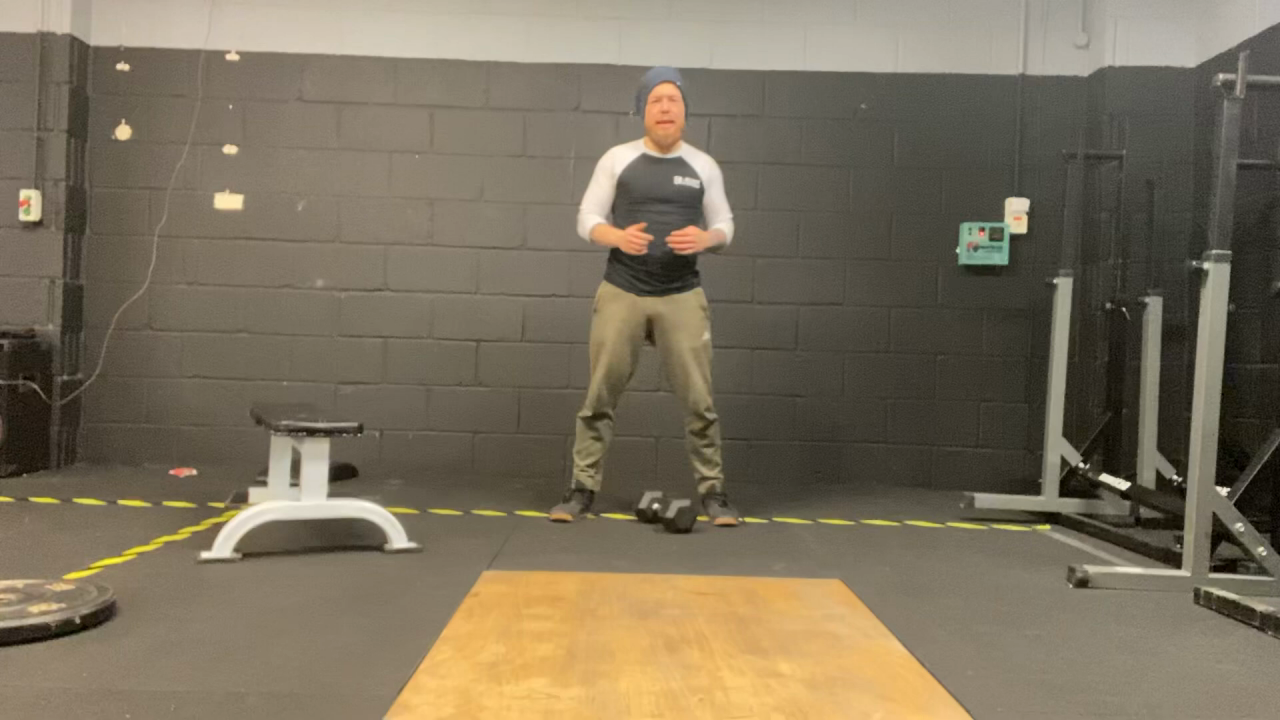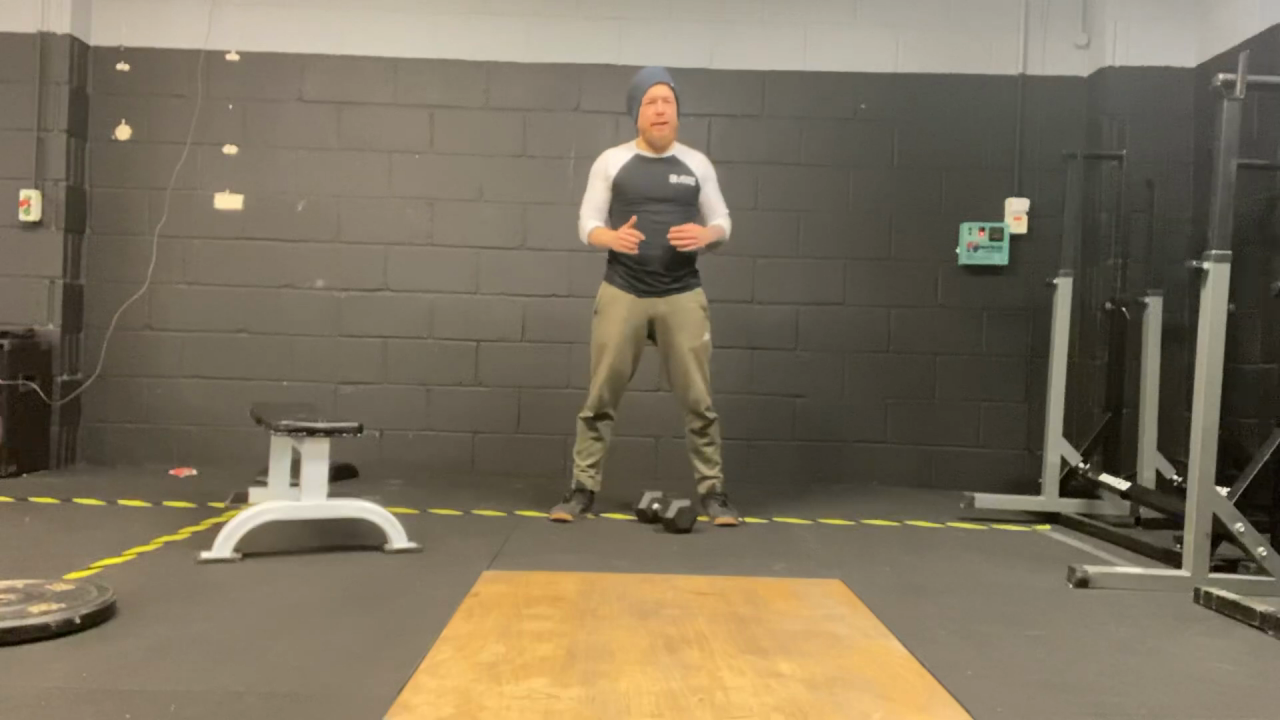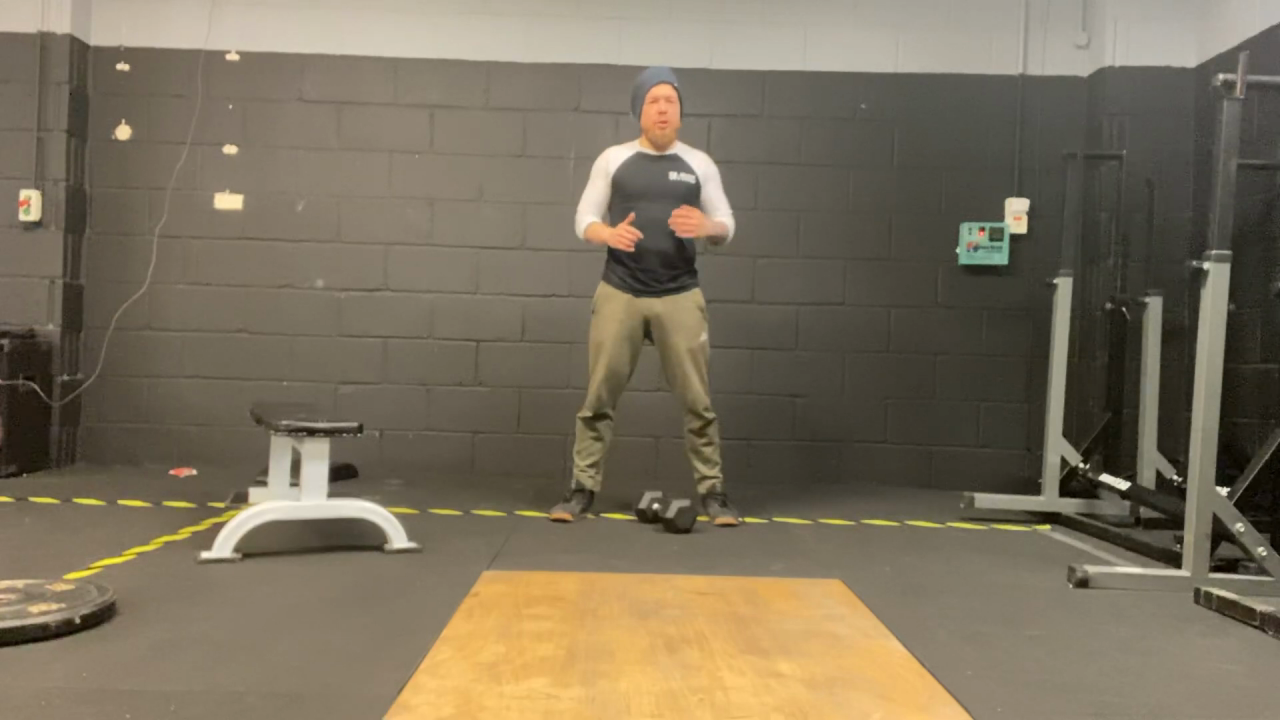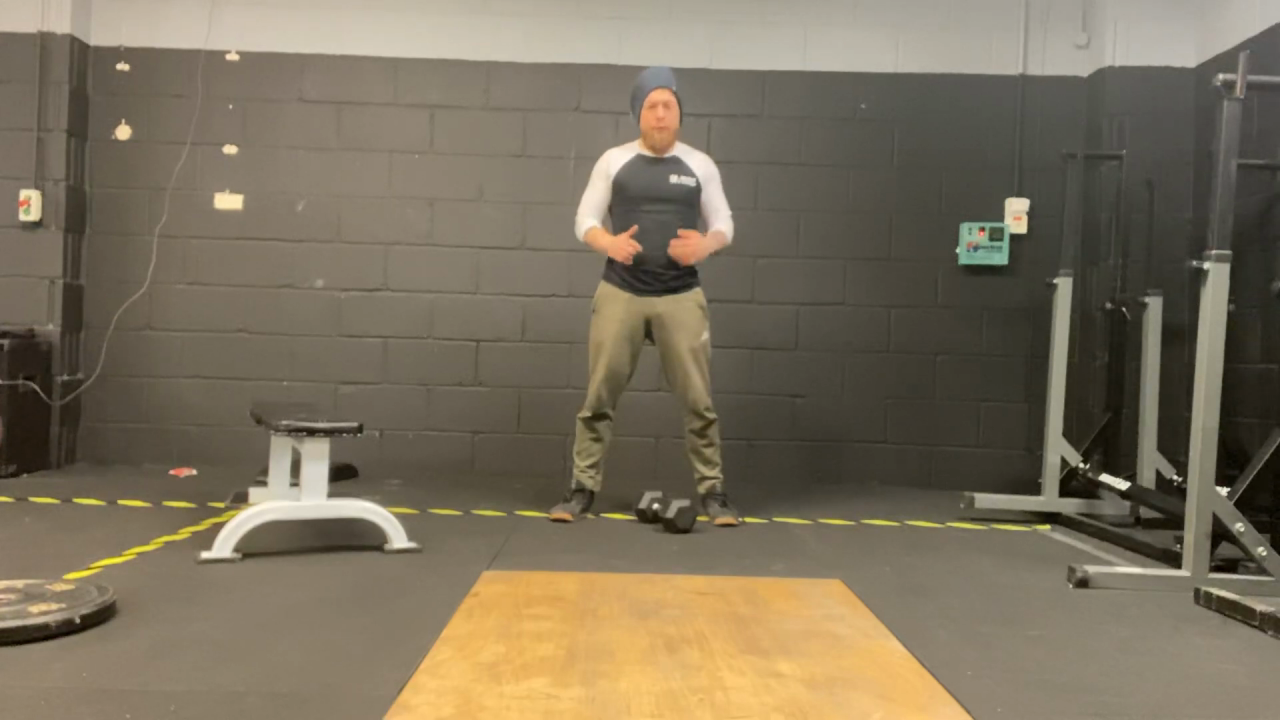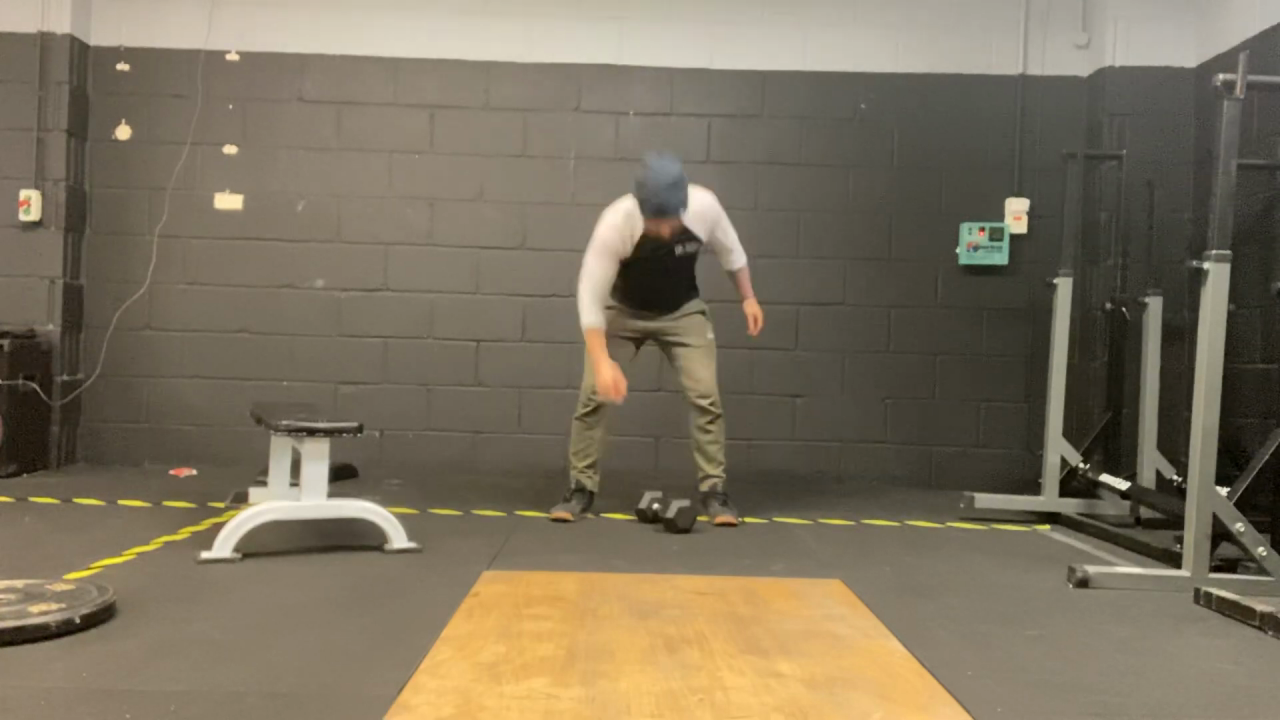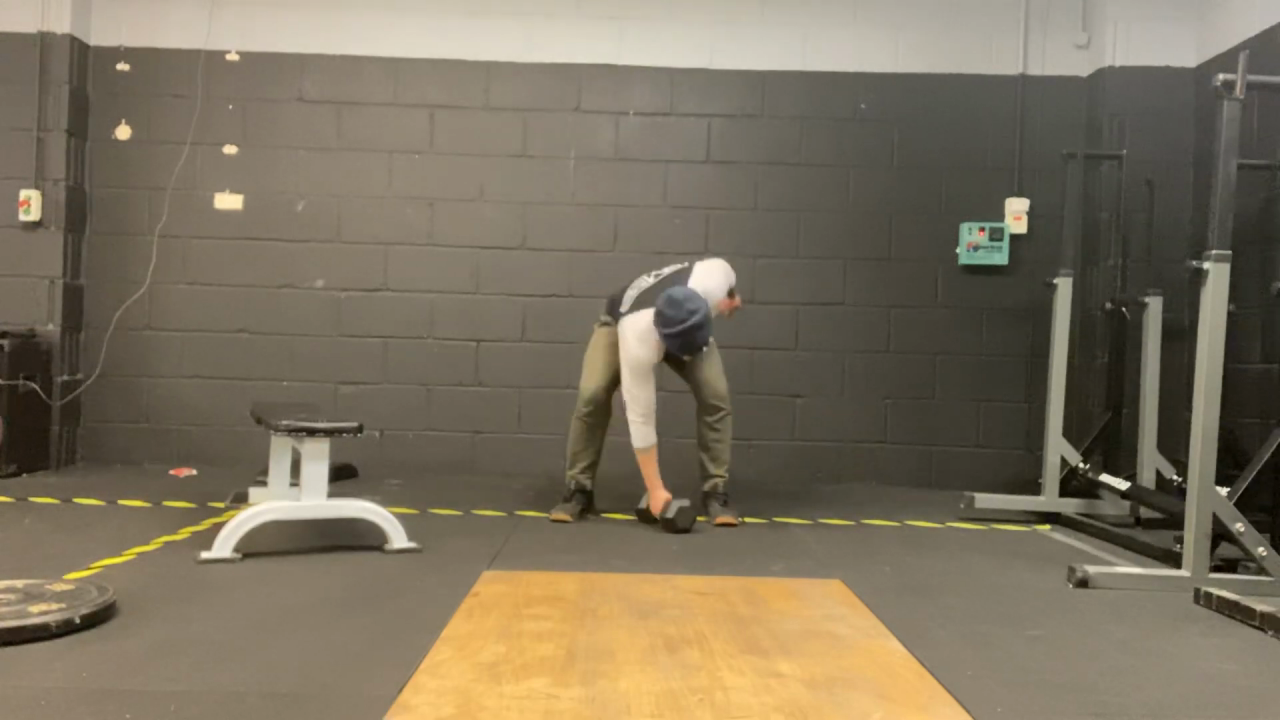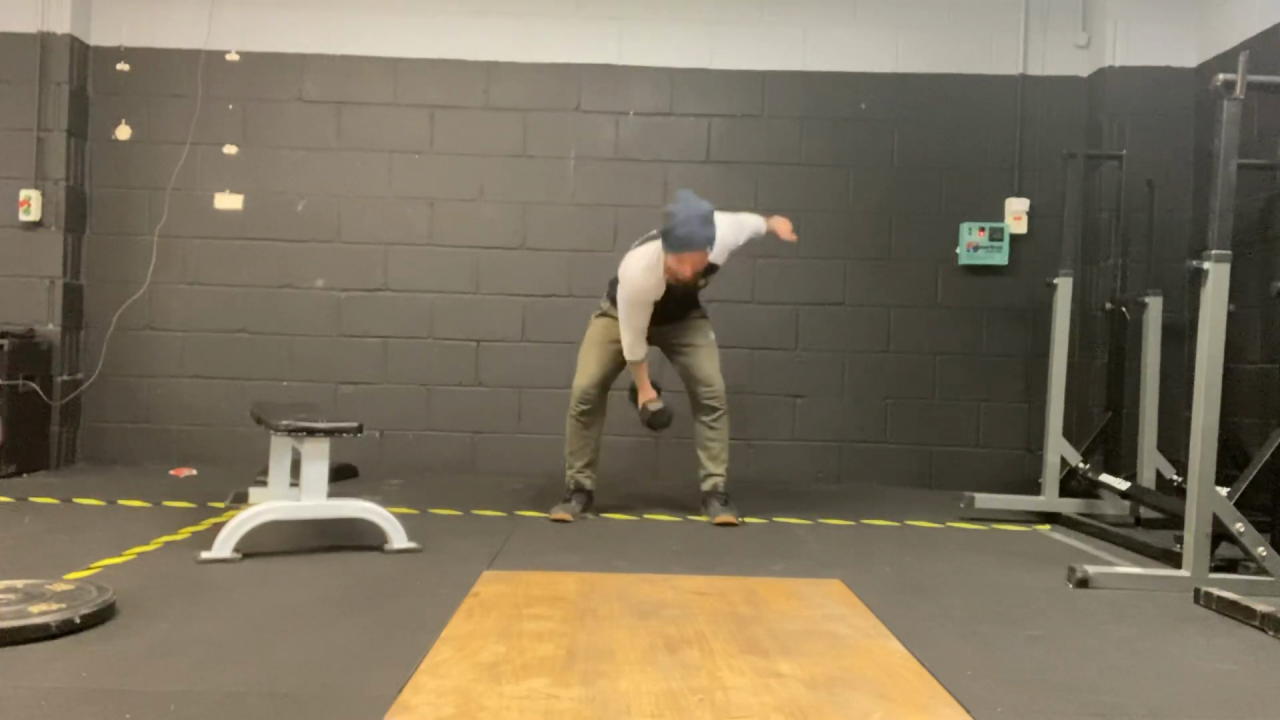
dt=0.5s
person 1, frame 1
left shoulder: (704, 166)
right shoulder: (618, 159)
left elbow: (725, 227)
right elbow: (587, 220)
left wrist: (706, 239)
right wrist: (618, 237)
left hip: (682, 296)
right hip: (621, 293)
left knee: (699, 400)
right knee: (600, 397)
left ankle: (713, 492)
right ankle: (582, 489)
person 1, frame 2
left shoulder: (697, 164)
right shoulder: (611, 161)
left elbow: (722, 223)
right elbow: (587, 224)
left wrist: (705, 234)
right wrist: (613, 239)
left hip: (683, 296)
right hip: (621, 294)
left knee: (699, 400)
right knee: (601, 397)
left ankle: (712, 491)
right ankle: (582, 489)
person 1, frame 3
left shoulder: (700, 164)
right shoulder: (613, 159)
left elbow: (726, 227)
right elbow: (584, 220)
left wrist: (708, 227)
right wrist: (610, 233)
left hip: (680, 296)
right hip: (618, 293)
left knee: (696, 400)
right knee: (599, 396)
left ankle: (712, 491)
right ankle: (582, 488)
person 1, frame 4
left shoulder: (700, 164)
right shoulder: (613, 160)
left elbow: (724, 225)
right elbow: (584, 221)
left wrist: (708, 244)
right wrist: (608, 244)
left hip: (682, 297)
right hip: (619, 294)
left knee: (698, 401)
right knee: (599, 398)
left ankle: (712, 491)
right ankle: (582, 488)
person 1, frame 5
left shoulder: (705, 206)
right shoulder: (616, 221)
left elbow: (731, 252)
right elbow: (590, 292)
left wrist: (748, 296)
right wrist: (601, 358)
left hip: (683, 311)
right hip: (624, 310)
left knee: (704, 396)
right knee: (592, 396)
left ankle: (714, 491)
right ankle: (581, 489)
person 1, frame 6
left shoulder: (711, 284)
right shoulder: (637, 339)
left elbow: (724, 269)
right elbow: (640, 419)
left wrist: (733, 295)
right wrist: (655, 489)
right hip: (618, 323)
left knee: (715, 396)
right knee: (593, 395)
left ankle: (715, 492)
right ankle: (579, 490)
person 1, frame 7
left shoulder: (723, 231)
right shoulder: (638, 270)
left elbow: (751, 221)
right elbow: (632, 337)
left wrist: (773, 223)
right wrist: (643, 386)
left hip: (682, 315)
right hip: (622, 315)
left knee: (711, 392)
right knee: (586, 390)
left ankle: (714, 492)
right ankle: (578, 490)
